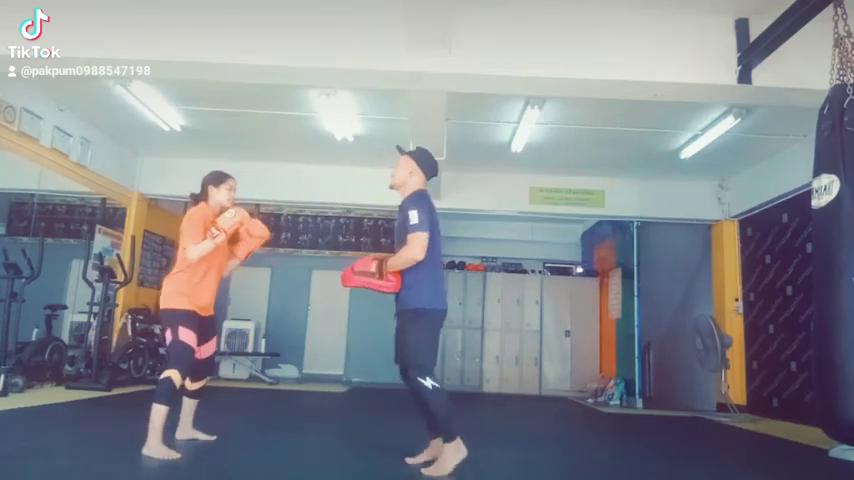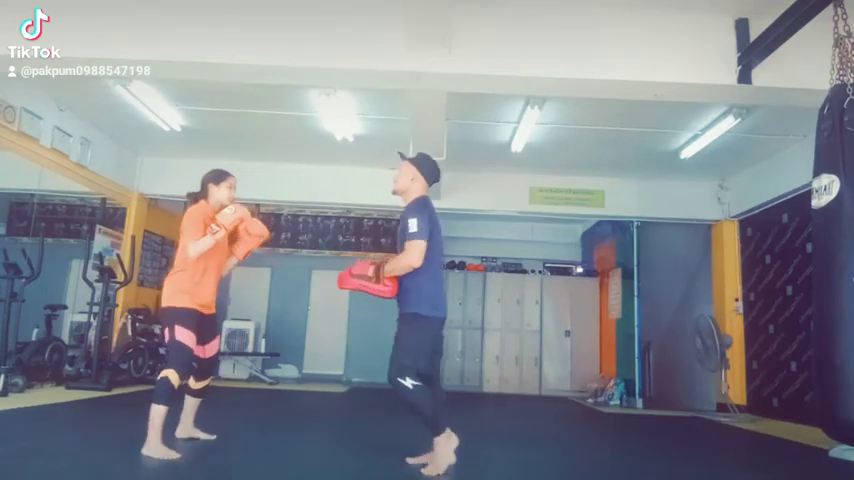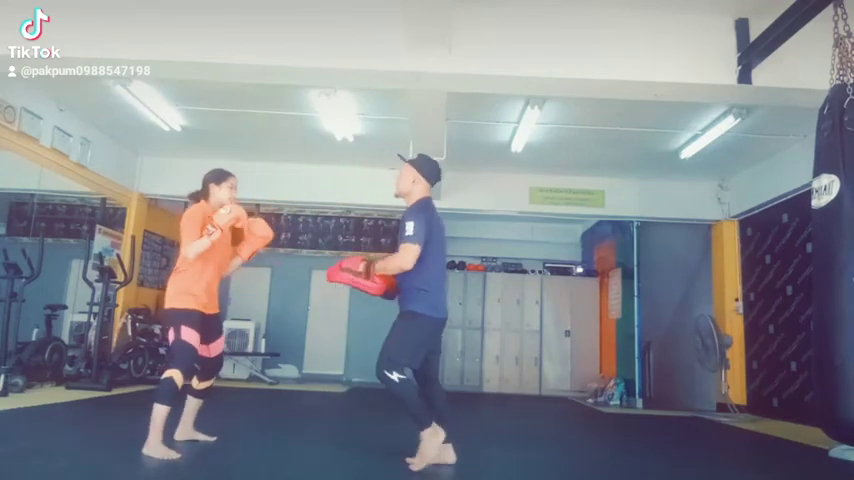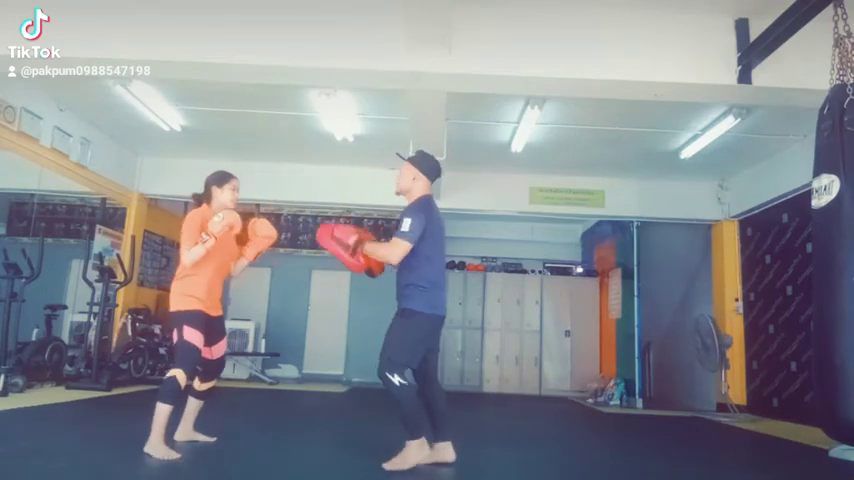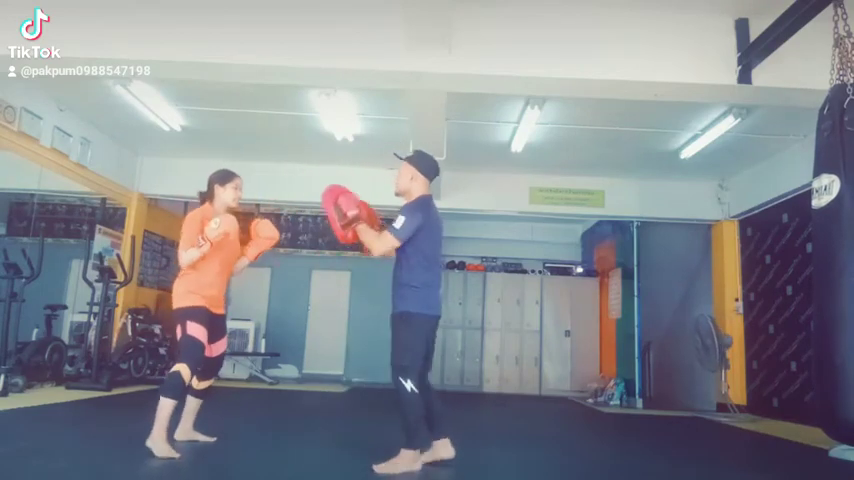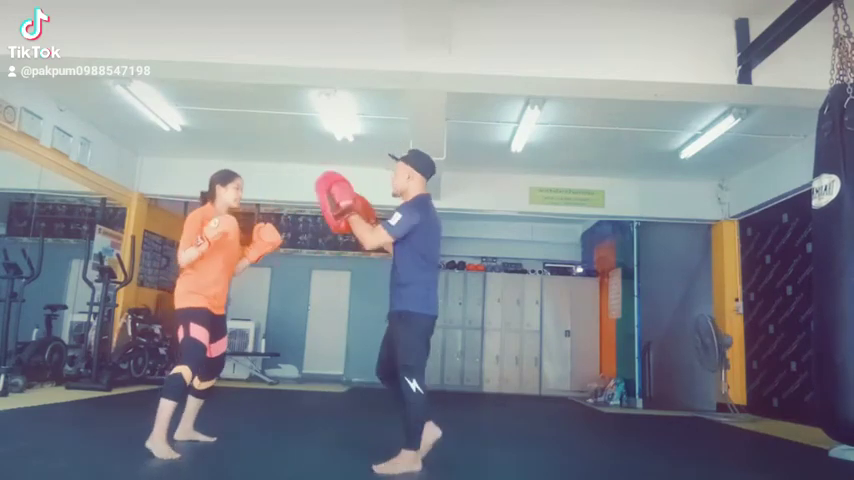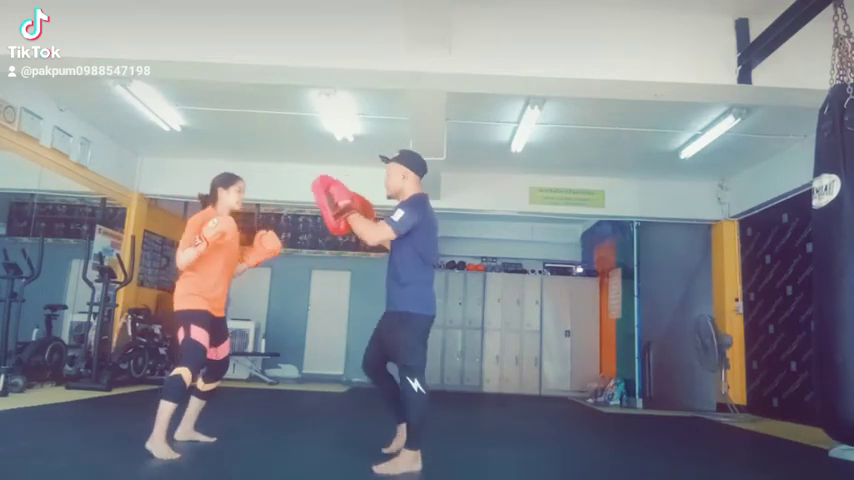
dt=0.1s
person 1, frame 1
left shoulder: (415, 203)
right shoulder: (415, 205)
left elbow: (415, 252)
left wrist: (383, 265)
right wrist: (389, 266)
left hip: (421, 306)
right hip: (414, 305)
left knee: (421, 376)
right knee: (414, 375)
left ankle: (453, 443)
right ankle: (439, 442)
person 1, frame 2
left shoulder: (417, 210)
right shoulder: (418, 210)
left elbow: (412, 259)
left wrist: (380, 269)
right wrist: (386, 272)
left hip: (421, 311)
right hip: (419, 310)
left knee: (401, 376)
right knee: (425, 379)
left ankle: (443, 436)
right ankle: (441, 444)
person 1, frame 3
left shoulder: (417, 213)
right shoulder: (425, 213)
left elbow: (405, 261)
left wrist: (372, 268)
right wrist: (386, 273)
left hip: (420, 310)
right hip: (430, 309)
left knee: (388, 369)
right knee: (427, 377)
left ankle: (430, 430)
right ankle: (443, 447)
person 1, frame 4
left shoulder: (417, 210)
right shoulder: (427, 210)
left elbow: (394, 254)
left wrist: (361, 245)
right wrist: (371, 248)
left hip: (418, 307)
right hip: (427, 307)
left knee: (391, 371)
right knee: (426, 376)
left ankle: (416, 443)
right ankle: (441, 446)
person 1, frame 5
left shoulder: (415, 210)
right shoulder: (424, 211)
left elbow: (379, 247)
right elbow: (399, 249)
left wrist: (357, 222)
right wrist: (369, 228)
left hip: (415, 309)
right hip: (416, 308)
left knee: (406, 378)
right knee: (417, 378)
left ankle: (411, 453)
right ankle: (439, 443)
person 1, frame 6
left shoulder: (414, 209)
right shoulder: (421, 210)
left elbow: (371, 240)
right elbow: (395, 246)
left wrist: (349, 213)
right wrist: (362, 219)
left hip: (412, 308)
right hip: (411, 307)
left knee: (409, 377)
right knee: (386, 371)
left ankle: (411, 454)
right ankle: (425, 427)
person 1, frame 7
left shoulder: (415, 208)
right shoulder: (406, 212)
left elbow: (374, 234)
right elbow: (391, 244)
left wrist: (348, 213)
right wrist: (359, 216)
left hip: (411, 309)
right hip: (397, 307)
left knee: (410, 376)
right knee: (372, 363)
left ankle: (411, 454)
right ankle: (405, 425)
person 2, frame 1
left shoulder: (218, 222)
right shoulder: (196, 215)
left elbow: (221, 271)
right elbow: (192, 254)
right wrist: (221, 232)
left hip: (203, 305)
right hip: (179, 301)
left knee: (204, 365)
right knee: (181, 363)
left ankle: (185, 427)
right ankle: (153, 441)
person 2, frame 2
left shoulder: (219, 220)
right shoulder: (196, 213)
right elbow: (193, 252)
right wrist: (222, 228)
left hip: (204, 304)
right hip: (180, 300)
left knee: (207, 364)
right knee: (179, 363)
left ankle: (186, 426)
right ankle: (153, 441)
person 2, frame 3
left shoulder: (226, 220)
right shoulder: (195, 213)
right elbow: (191, 252)
left wrist: (250, 245)
right wrist: (218, 228)
left hip: (208, 304)
right hip: (183, 300)
left knee: (211, 364)
right knee: (182, 363)
left ankle: (185, 428)
right ankle: (153, 441)
person 2, frame 4
left shoulder: (229, 226)
right shoulder: (196, 218)
left elbow: (232, 270)
right elbow: (188, 259)
left wrist: (255, 246)
right wrist: (213, 235)
left hip: (211, 306)
right hip: (188, 302)
left knee: (213, 367)
right knee: (186, 363)
left ankle: (185, 429)
right ankle: (155, 440)
person 2, frame 5
left shoulder: (232, 224)
right shoulder: (197, 217)
left elbow: (233, 268)
right elbow: (184, 260)
left wrist: (257, 245)
right wrist: (209, 239)
left hip: (214, 304)
right hip: (190, 299)
left knee: (211, 365)
right knee: (190, 359)
left ankle: (185, 429)
right ankle: (157, 435)
person 2, frame 6
left shoulder: (232, 224)
right shoulder: (198, 217)
left elbow: (234, 268)
right elbow: (183, 260)
left wrist: (258, 249)
right wrist: (208, 238)
left hip: (215, 304)
right hip: (192, 300)
left knee: (213, 365)
right knee: (191, 361)
left ankle: (185, 429)
right ankle: (157, 437)
person 2, frame 7
left shoulder: (231, 226)
right shoulder: (200, 220)
right elbow: (182, 261)
left wrist: (257, 254)
right wrist: (205, 239)
left hip: (214, 306)
right hip: (192, 301)
left knee: (217, 366)
right knee: (191, 363)
left ankle: (185, 429)
right ankle: (157, 437)
